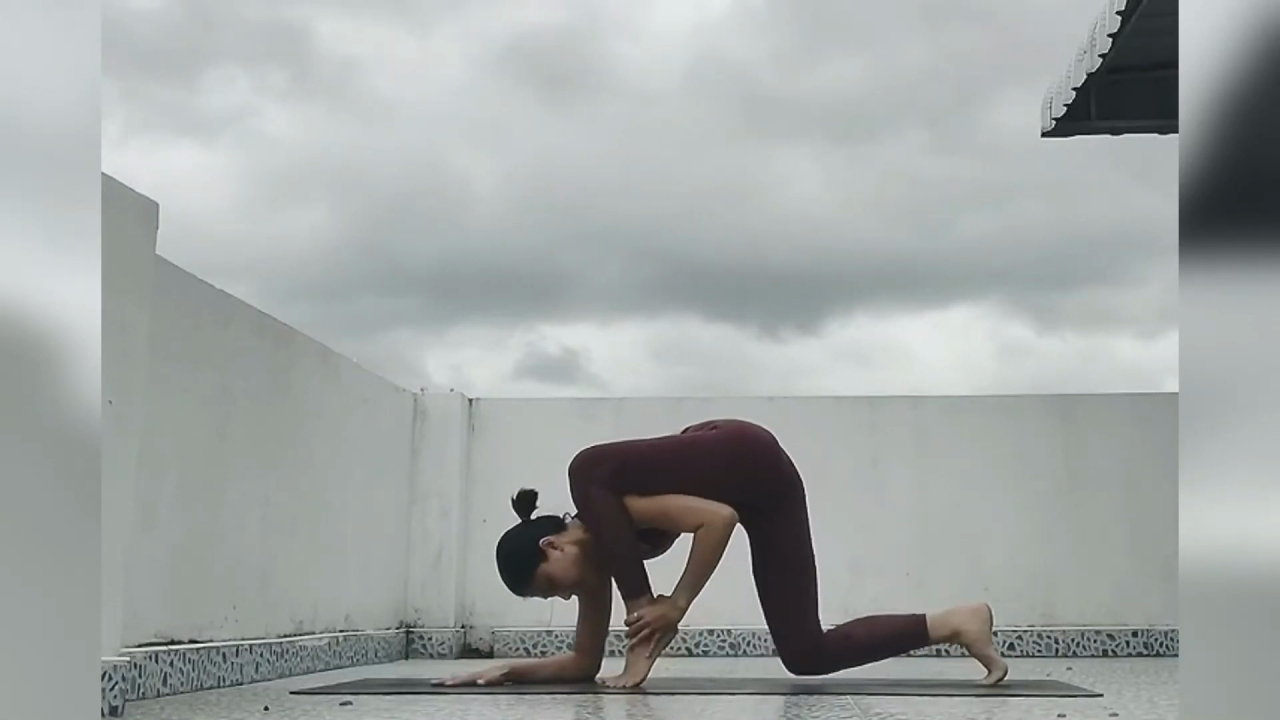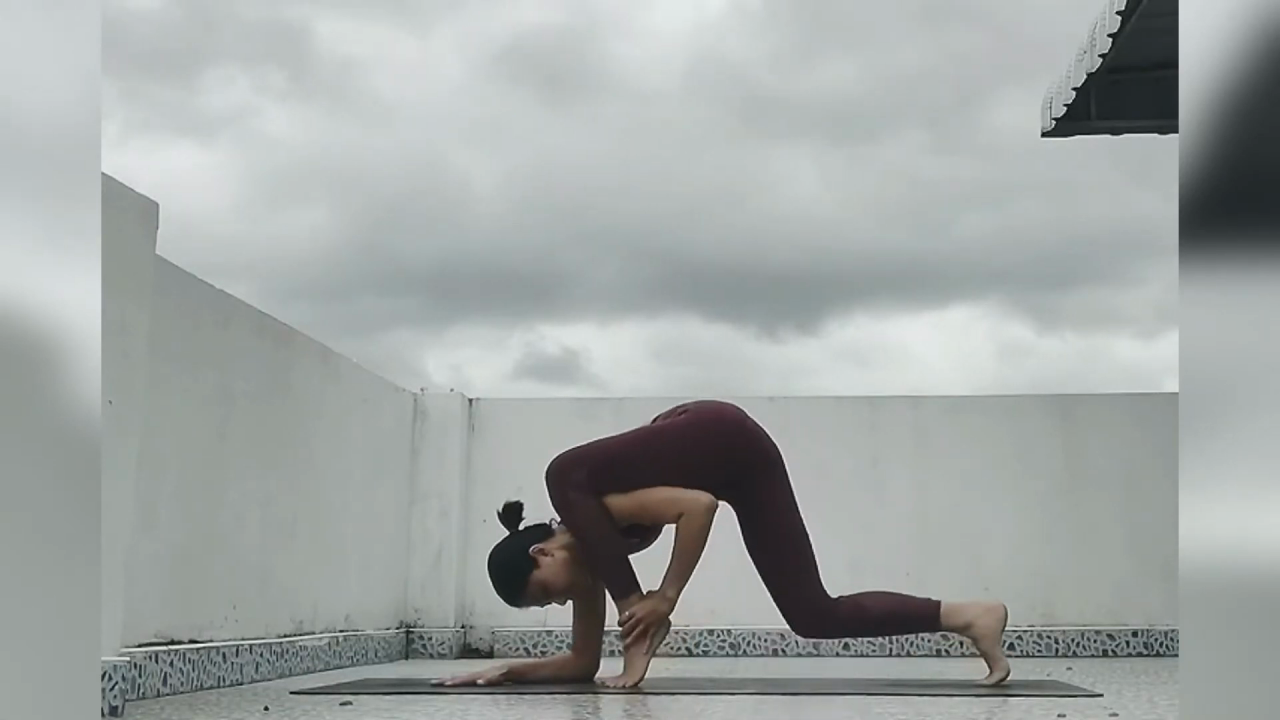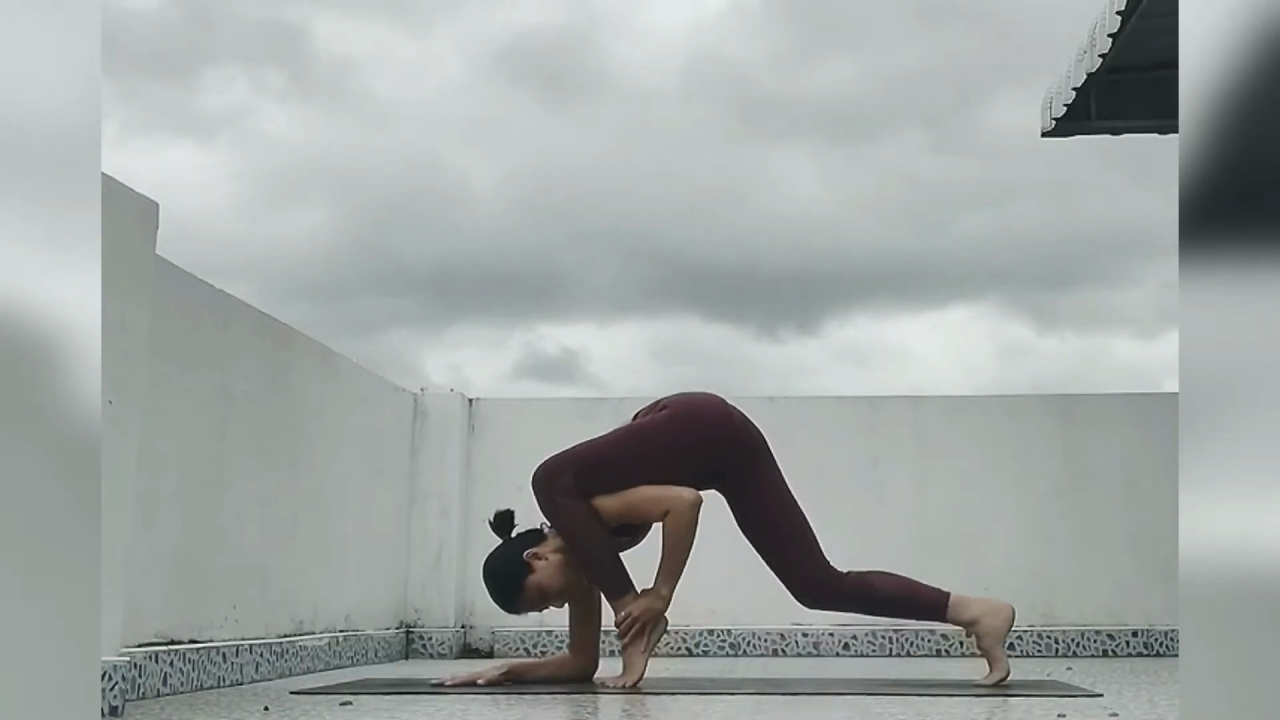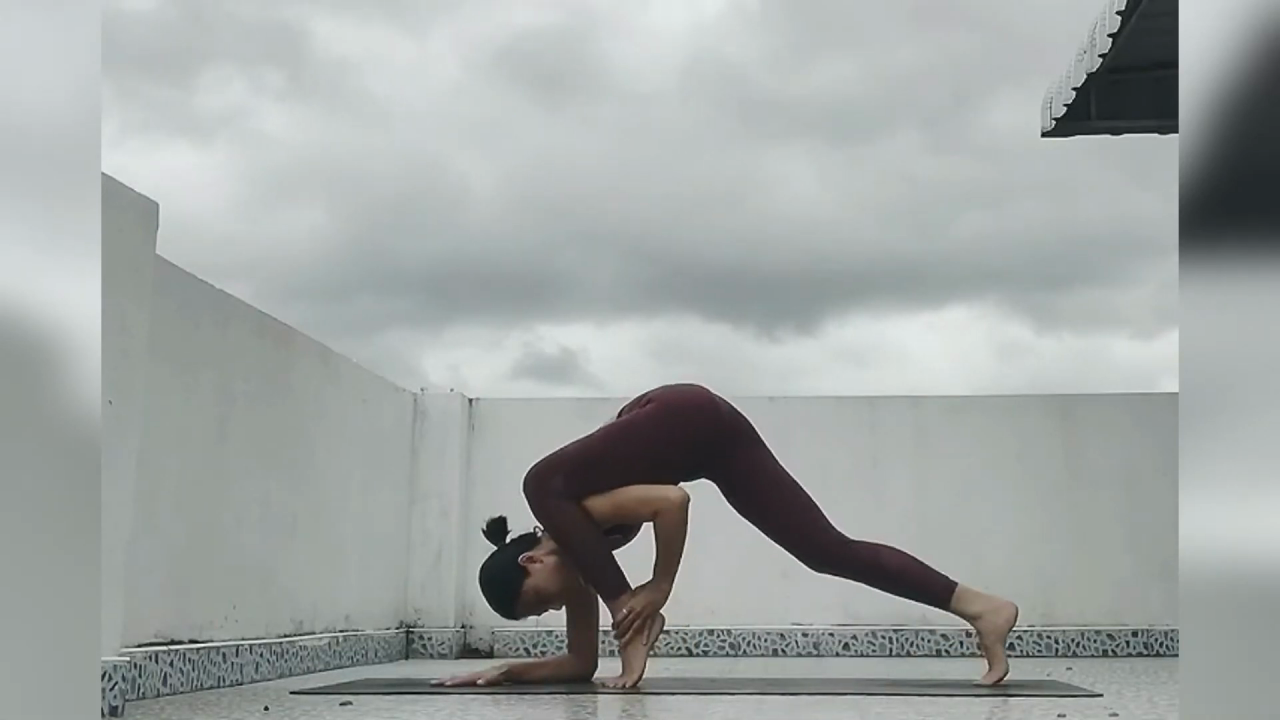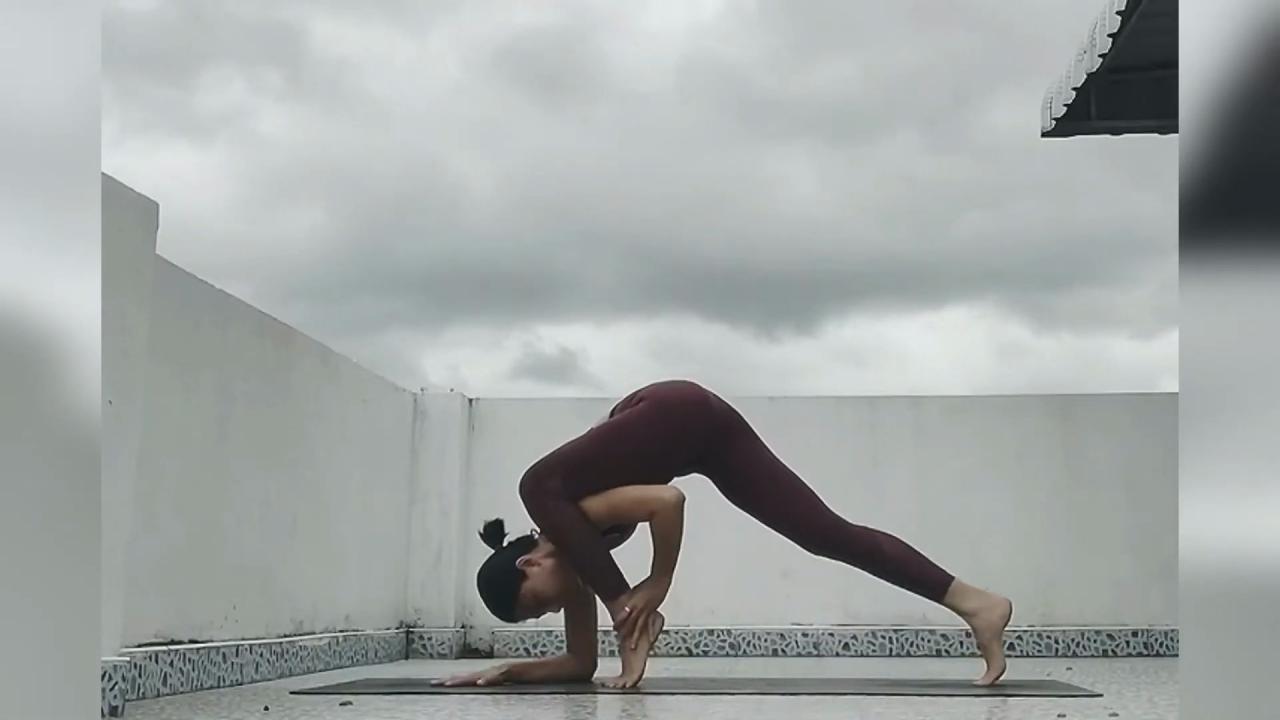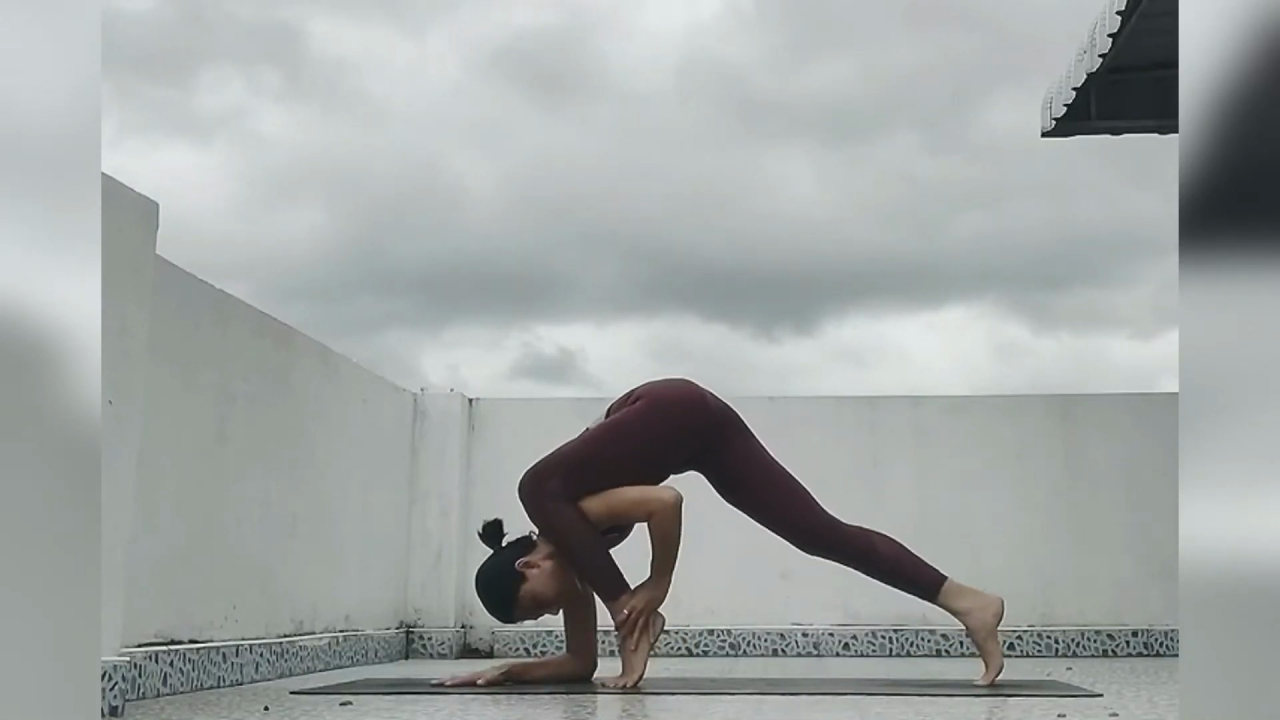
dt=0.2s
person 1, frame 1
left shoulder: (595, 483)
right shoulder: (594, 554)
left elbow: (720, 518)
right elbow: (584, 663)
left wrist: (677, 604)
right wrist: (509, 671)
left hip: (756, 464)
right hip: (746, 486)
right knee: (806, 654)
right ankle: (954, 624)
person 1, frame 2
left shoulder: (572, 483)
right shoulder: (583, 550)
left elbow: (699, 506)
right elbow: (583, 662)
left wrist: (666, 598)
right wrist: (510, 670)
left hip: (730, 442)
right hip: (726, 462)
right knee: (814, 616)
right ankle: (967, 616)
person 1, frame 3
left shoulder: (560, 490)
right shoulder: (577, 552)
left elbow: (684, 503)
right elbow: (581, 662)
left wrist: (660, 596)
right wrist: (509, 670)
left hip: (714, 432)
right hip: (713, 454)
right knee: (820, 585)
right ankle: (973, 612)
person 1, frame 4
left shoulder: (550, 492)
right shoulder: (572, 550)
left elbow: (671, 502)
right elbow: (581, 663)
left wrist: (658, 592)
right wrist: (509, 671)
left hip: (697, 422)
right hip: (704, 442)
right knee: (827, 551)
right ankle: (978, 607)
person 1, frame 5
left shoulder: (547, 496)
right shoulder: (568, 548)
left elbow: (667, 502)
right elbow: (581, 663)
left wrist: (656, 589)
right wrist: (507, 672)
left hip: (690, 417)
right hip: (699, 438)
right knee: (827, 535)
right ankle: (975, 604)
person 1, frame 6
left shoulder: (546, 499)
right shoulder: (566, 550)
left elbow: (665, 503)
right elbow: (580, 663)
left wrist: (656, 590)
right wrist: (508, 671)
left hip: (685, 415)
right hip: (691, 430)
right knee: (821, 534)
right ankle: (968, 603)
